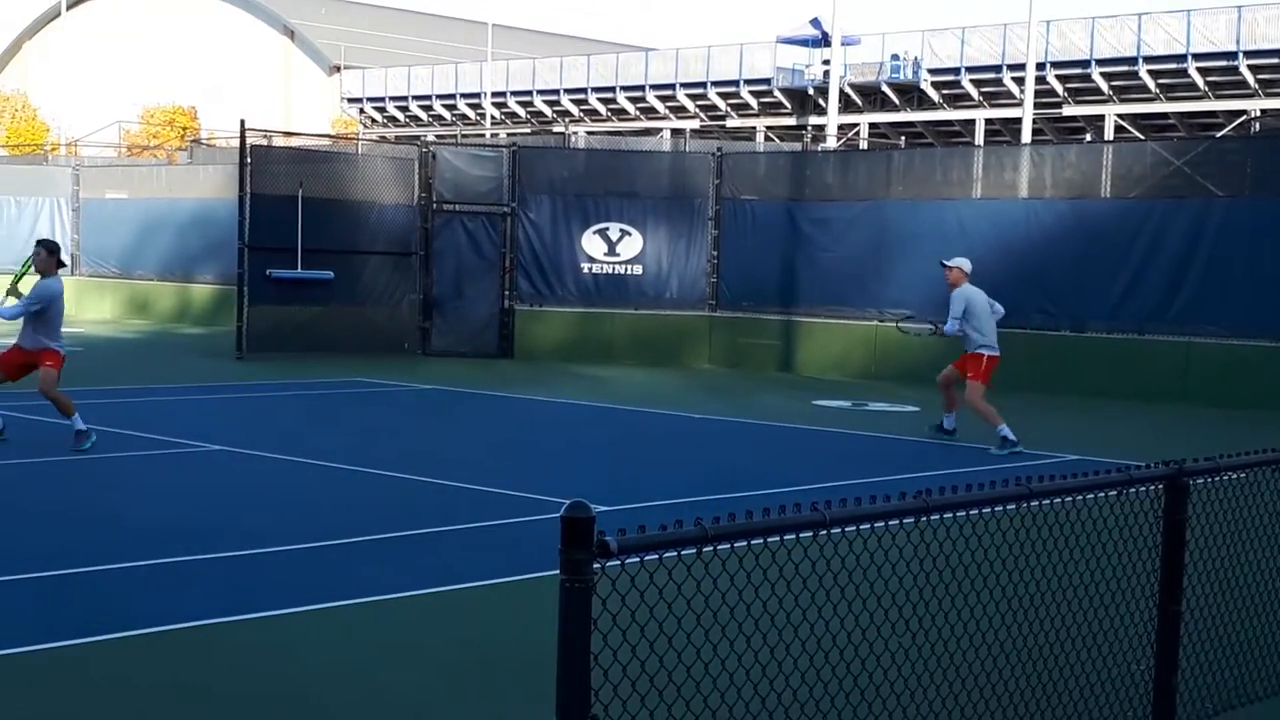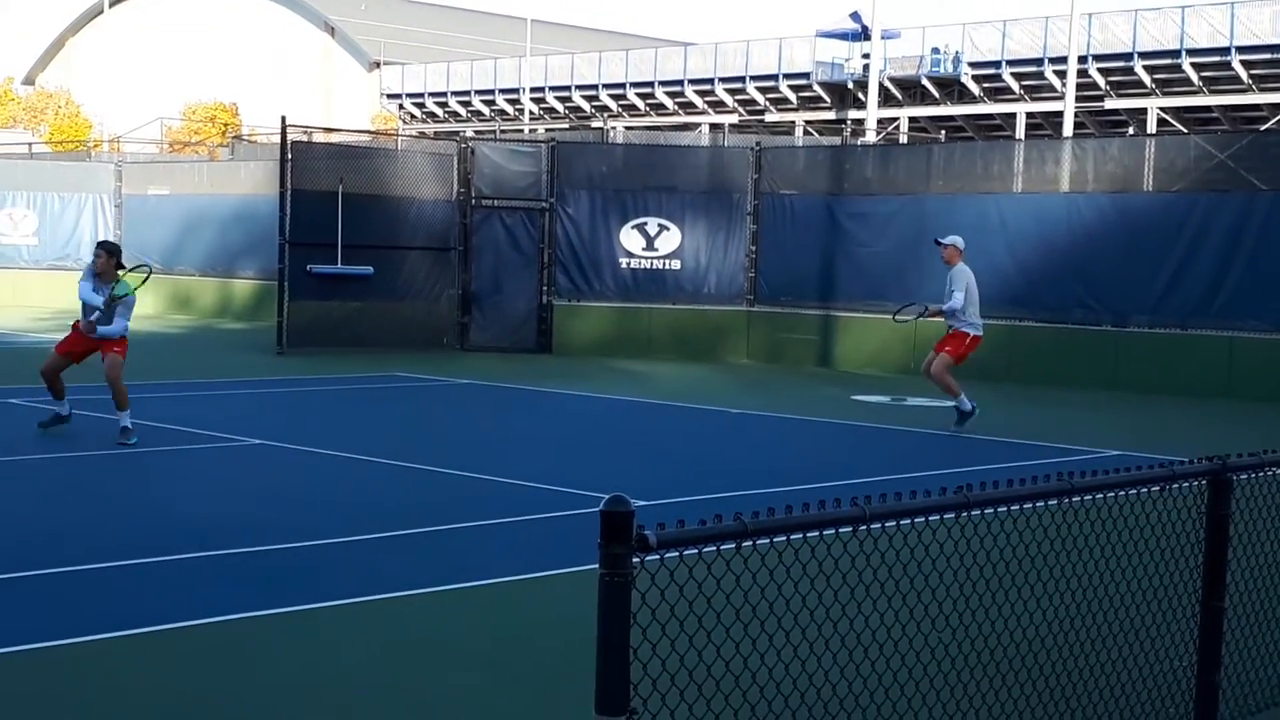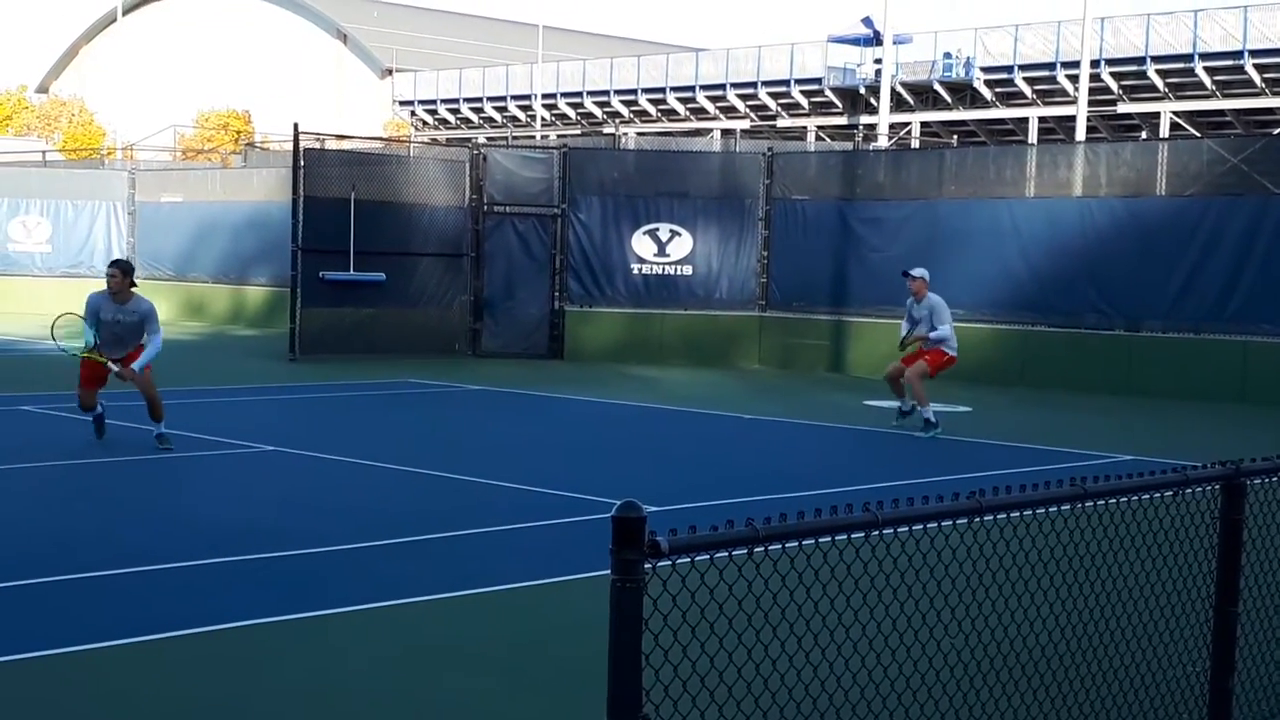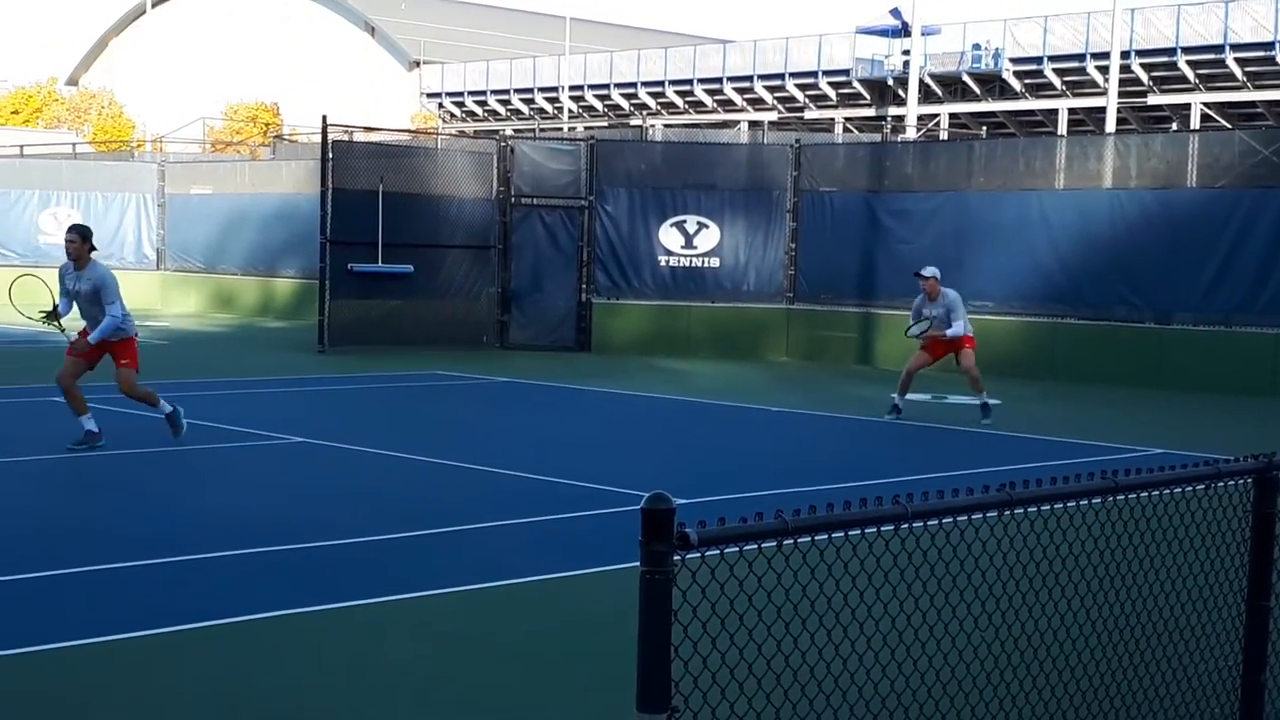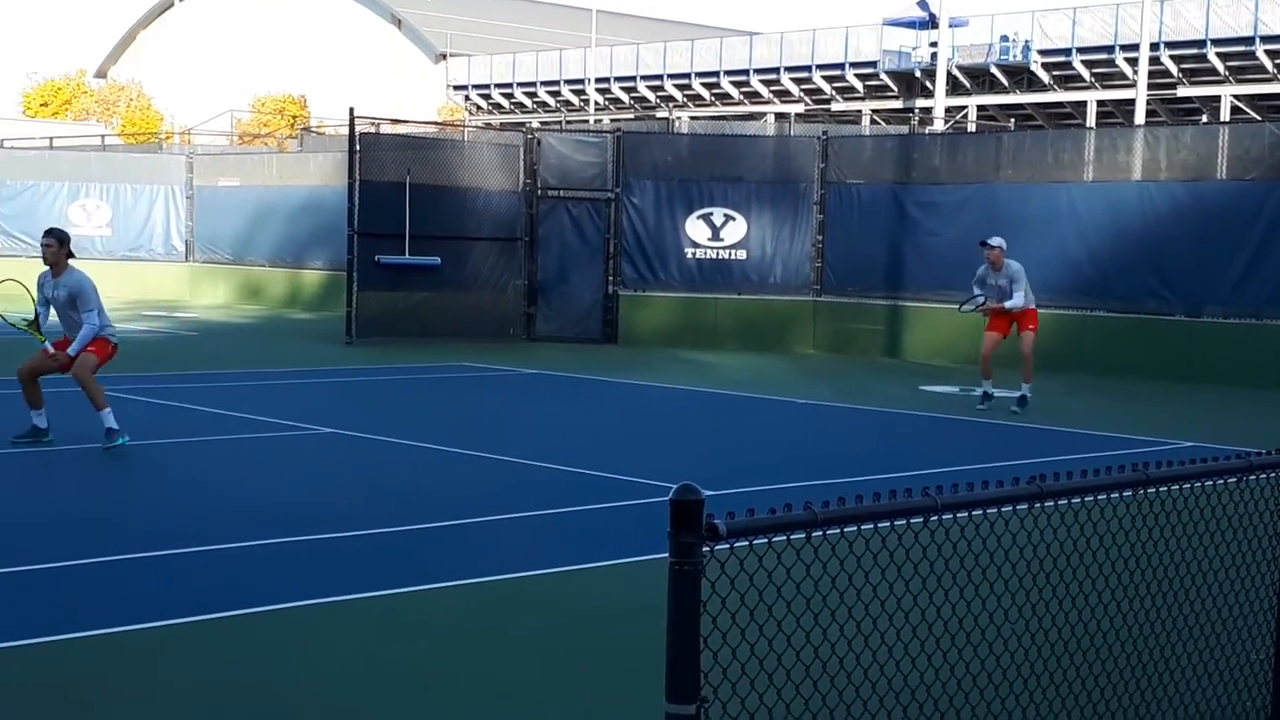
dt=0.3s
person 1, frame 1
left shoulder: (51, 287)
right shoulder: (47, 281)
right wrist: (19, 296)
left hip: (49, 350)
right hip: (25, 347)
left knee: (46, 388)
left ankle: (81, 430)
person 1, frame 2
left shoulder: (126, 294)
right shoulder: (93, 270)
left elbow: (118, 327)
right elbow: (84, 293)
left wrist: (95, 329)
right wrist: (103, 303)
left hip: (112, 337)
right hip: (83, 332)
left knee: (113, 377)
right knee: (47, 371)
left ankle: (126, 426)
right ankle: (63, 411)
person 1, frame 3
left shoulder: (144, 307)
right shoulder: (95, 300)
left elbow: (156, 342)
right elbow: (88, 327)
left wrist: (134, 368)
left hip: (132, 351)
right hip: (99, 352)
left knee: (150, 392)
right knee: (85, 403)
left ankle: (160, 432)
right ankle: (99, 410)
person 1, frame 4
left shoulder: (103, 276)
right shoulder: (65, 270)
left elbow: (115, 316)
right elbow: (66, 299)
left wrist: (90, 342)
right wrist: (58, 313)
left hip: (121, 334)
right hip: (93, 330)
left knee: (128, 389)
right knee: (64, 380)
left ankle: (169, 411)
right ankle: (92, 431)
person 1, frame 5
left shoulder: (80, 283)
right shoulder: (43, 279)
left elbow: (92, 324)
right elbow: (42, 309)
left wrist: (70, 354)
right wrist: (37, 321)
left hip: (101, 339)
right hip: (73, 339)
left knee: (80, 372)
right knee: (25, 372)
left ankle: (112, 429)
right ankle: (39, 428)
person 2, frame 1
left shoulder: (959, 294)
right shoulder: (978, 293)
left elbow: (951, 328)
right elbow: (999, 311)
left wrist: (942, 330)
left hip: (983, 354)
right hip: (976, 351)
left knee: (973, 398)
right knee: (943, 381)
left ankle: (1009, 439)
right ankle: (947, 427)
person 2, frame 2
left shoulder: (959, 271)
right shoulder: (956, 272)
left elbow: (957, 303)
left wrist: (938, 310)
right wrist: (944, 309)
left hip: (967, 333)
right hip: (957, 330)
left knee: (937, 372)
right knee: (927, 370)
left ankle: (966, 408)
right ankle: (962, 406)
person 2, frame 3
left shoulder: (935, 303)
right shoulder: (911, 303)
left elbow: (946, 333)
right elbow: (907, 322)
left wrist: (920, 337)
right wrist: (906, 337)
left hip: (945, 351)
right hip: (927, 349)
left knee: (910, 376)
right knee: (890, 374)
left ankle: (931, 422)
right ankle: (906, 407)
person 2, frame 4
left shoulder: (952, 298)
right shoulder: (920, 302)
left elbow: (959, 330)
right elbow: (914, 322)
left wrist: (935, 334)
right wrist: (924, 337)
left hip: (962, 337)
right hip: (938, 339)
left knee: (968, 367)
right knee: (909, 369)
left ankle: (984, 404)
right ankle: (897, 405)
person 2, frame 5
left shoulder: (1015, 269)
right shoulder: (983, 272)
left elbow: (1019, 301)
right elbow: (977, 287)
left wrist: (995, 307)
right wrist: (985, 304)
left hip: (1025, 310)
right hip: (1000, 312)
left knee: (1026, 351)
right knee: (985, 352)
left ankle: (1024, 395)
right ankle: (987, 393)
